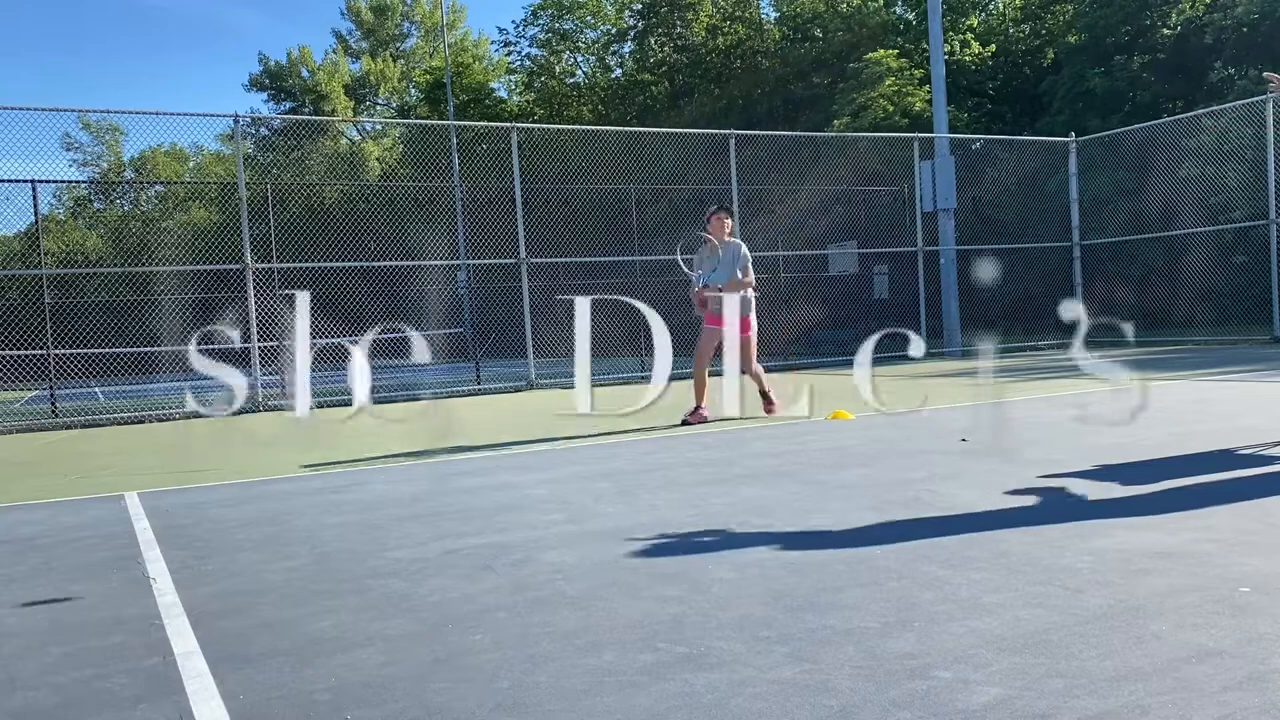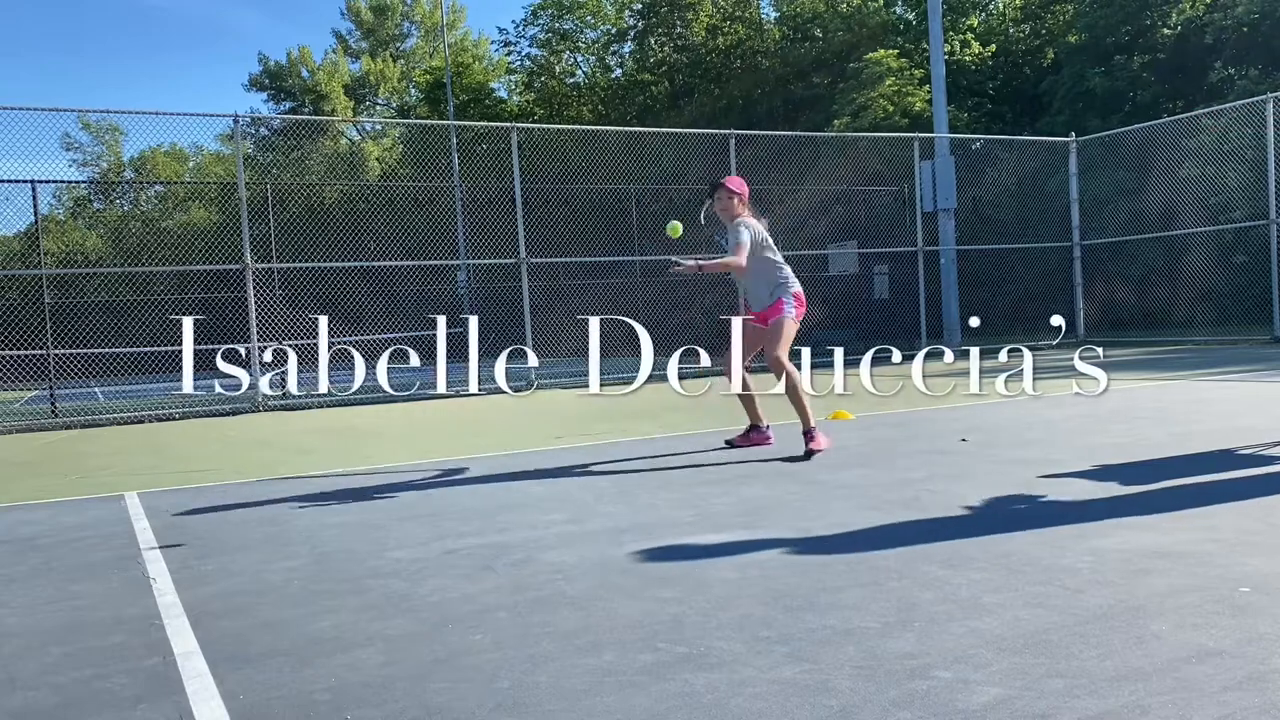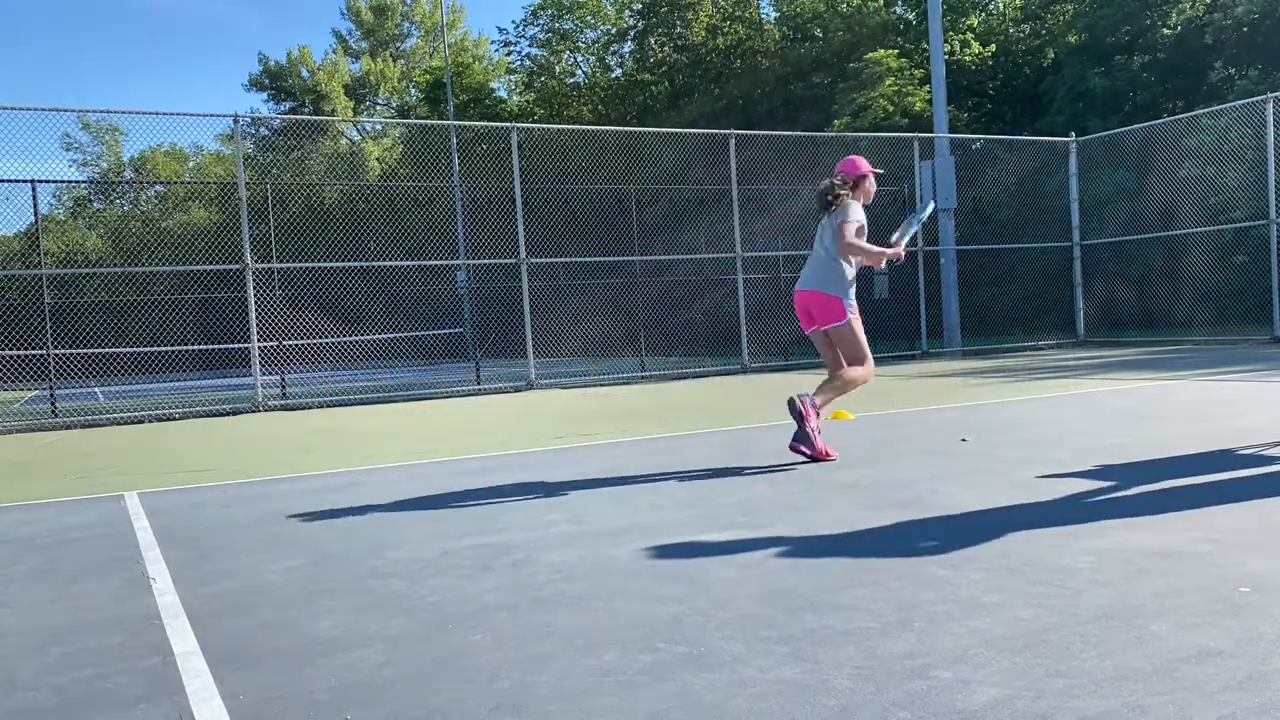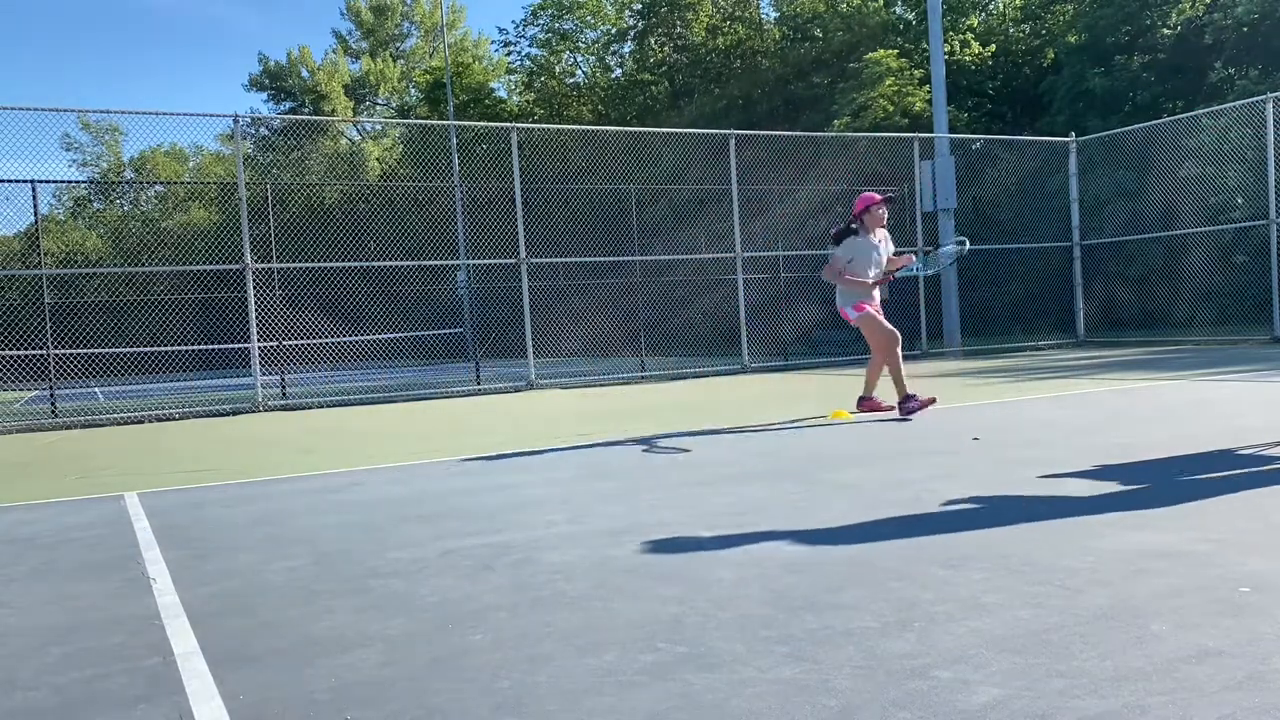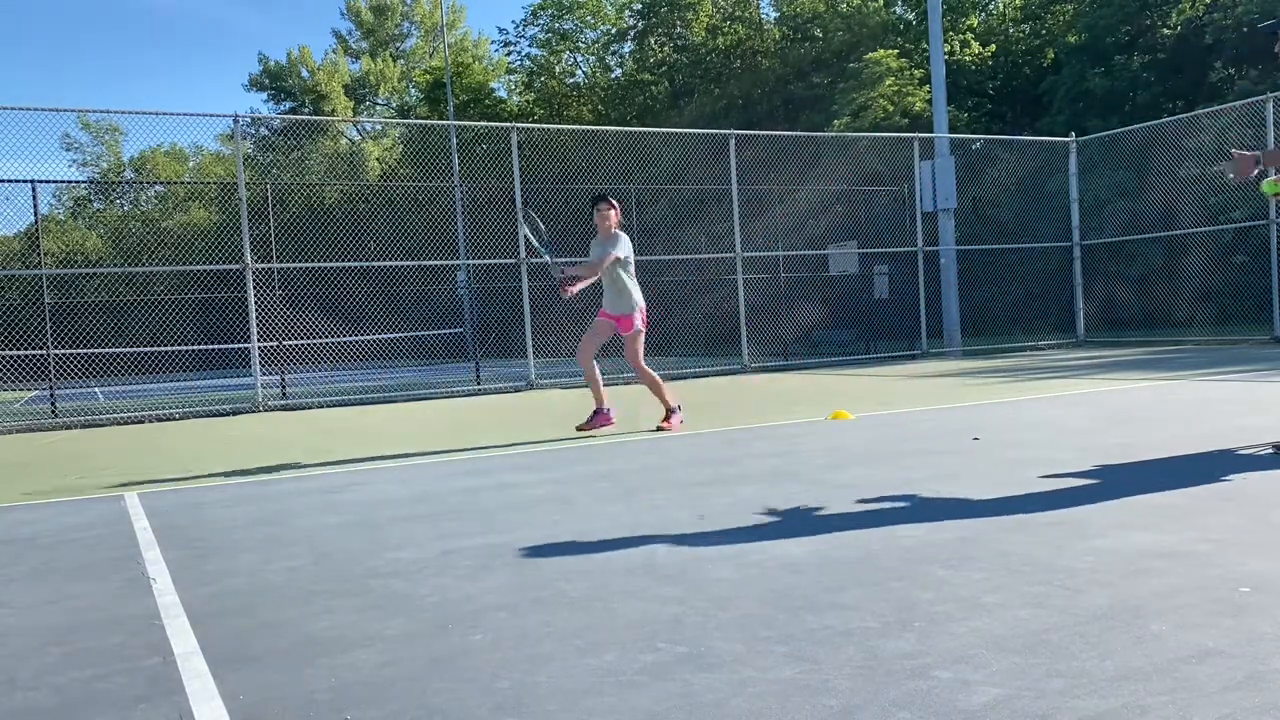
dt=1s
person 1, frame 1
left shoulder: (738, 247)
right shoulder: (702, 254)
left elbow: (749, 281)
right elbow: (696, 289)
left wrist: (718, 290)
right wrist: (700, 304)
left hip: (743, 310)
right hip: (715, 312)
left knee: (749, 366)
right knee: (701, 358)
left ankle: (765, 391)
right ankle: (699, 408)
person 1, frame 2
left shoulder: (742, 227)
right shoulder: (736, 229)
left elbow: (738, 262)
left wrist: (698, 266)
left hip: (785, 298)
right hip: (760, 308)
left knee: (776, 359)
right knee: (730, 364)
left ankle: (812, 432)
right ankle: (759, 427)
person 1, frame 3
left shoulder: (835, 212)
right shoulder: (851, 208)
right elbow: (844, 245)
left wrist: (863, 260)
right wrist: (885, 253)
left hip: (805, 295)
right hip: (831, 296)
left knee: (840, 370)
right knee: (863, 369)
left ankle: (807, 432)
right ankle: (809, 404)
person 1, frame 4
left shoulder: (883, 236)
right shoulder: (852, 242)
left elbow: (888, 264)
right elbow: (828, 273)
left wrist: (904, 260)
right wrist: (860, 284)
left hip: (871, 302)
right hip: (852, 303)
left knee: (881, 351)
right knee: (893, 338)
left ankle: (866, 398)
right ankle: (906, 399)
person 1, frame 5
left shoulder: (620, 239)
right shoulder: (596, 243)
left elbow: (596, 268)
right elbow: (594, 273)
left wrist: (567, 270)
right wrist: (575, 287)
left hip: (631, 309)
right hip: (609, 310)
left knee: (636, 366)
right knee: (583, 353)
left ankle: (673, 411)
right ankle: (602, 410)
